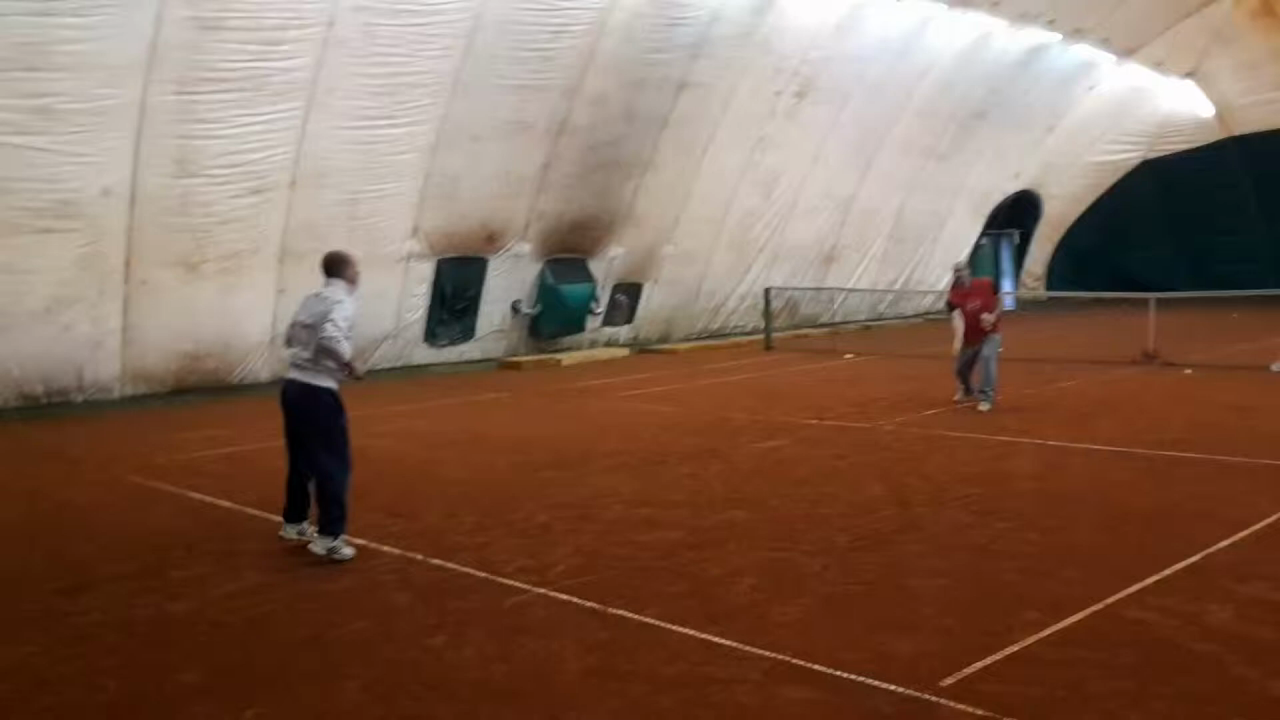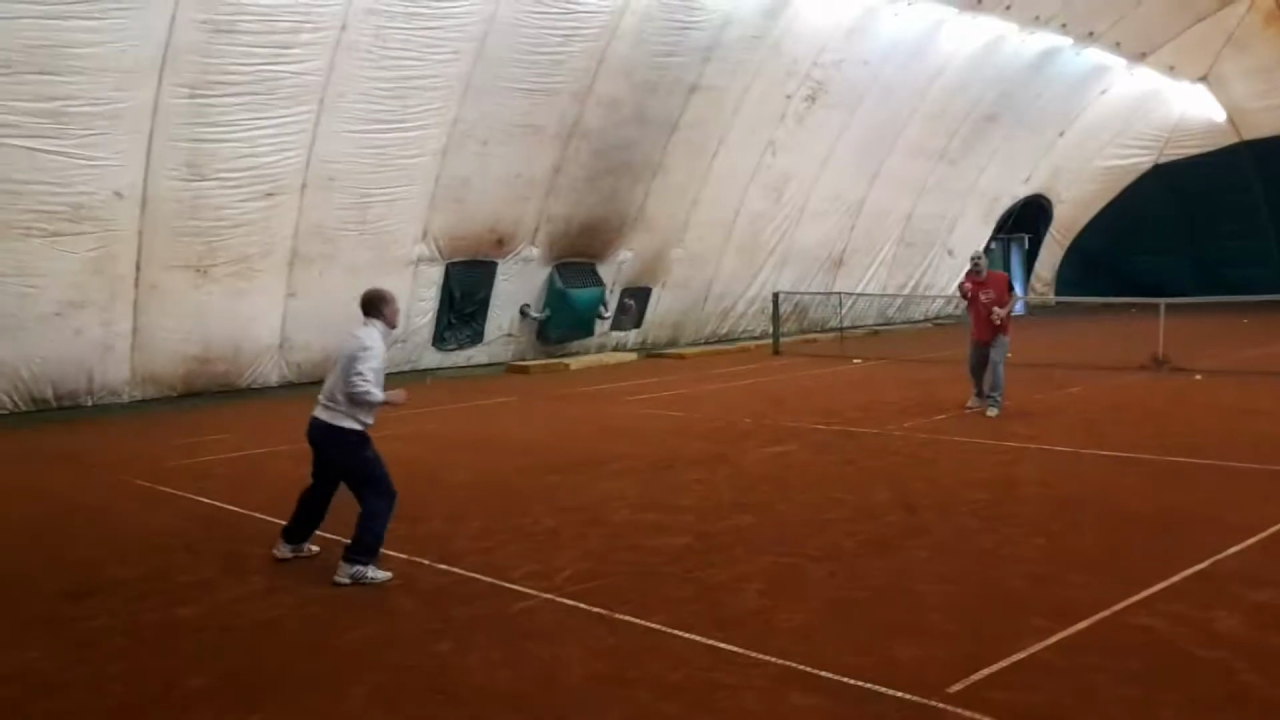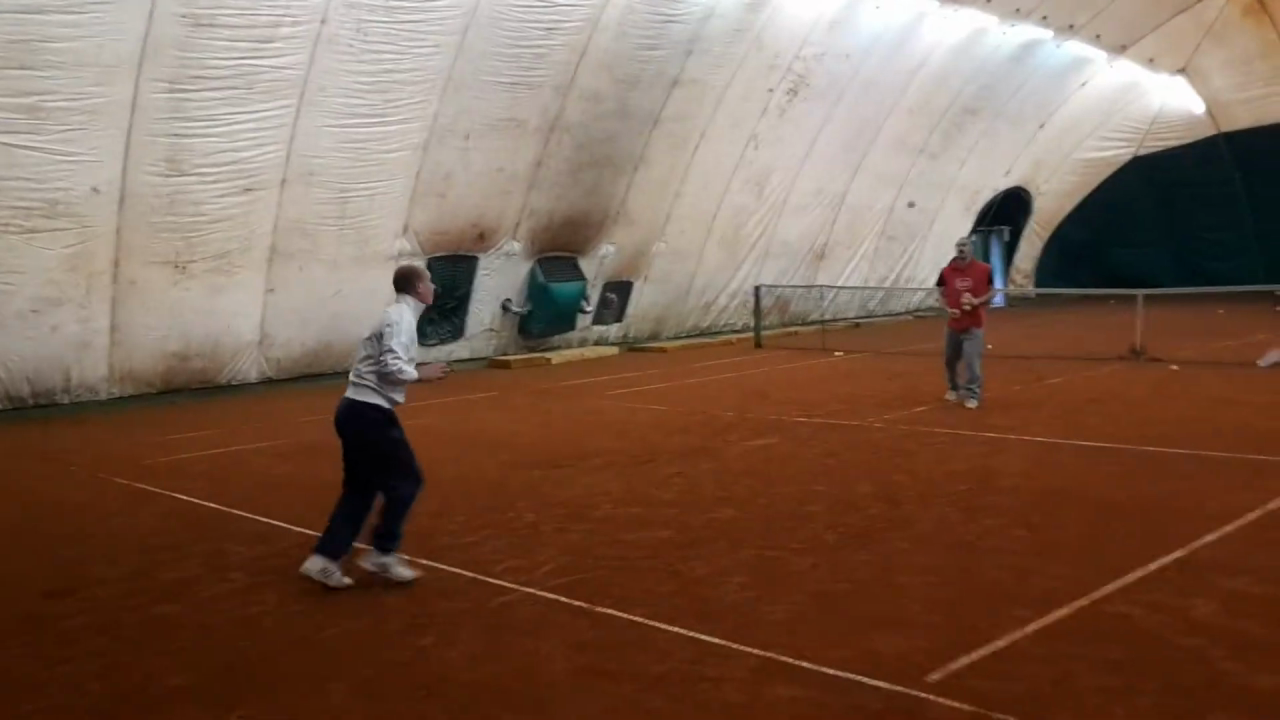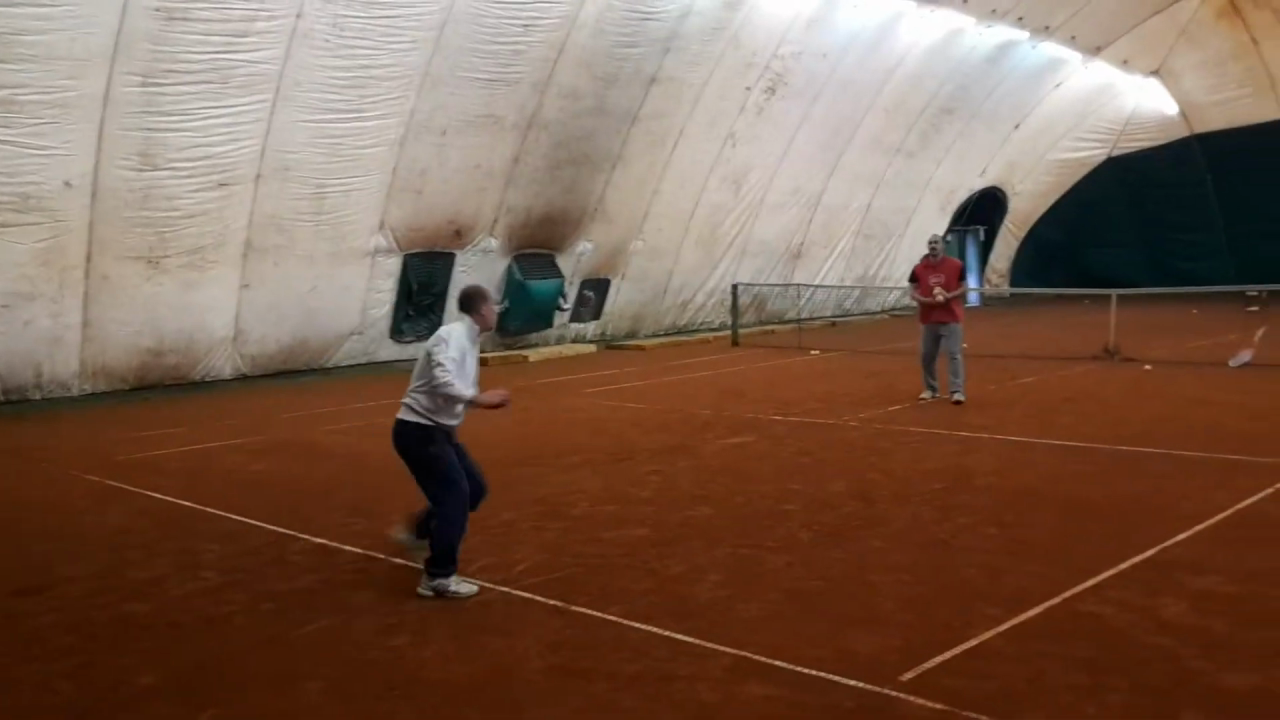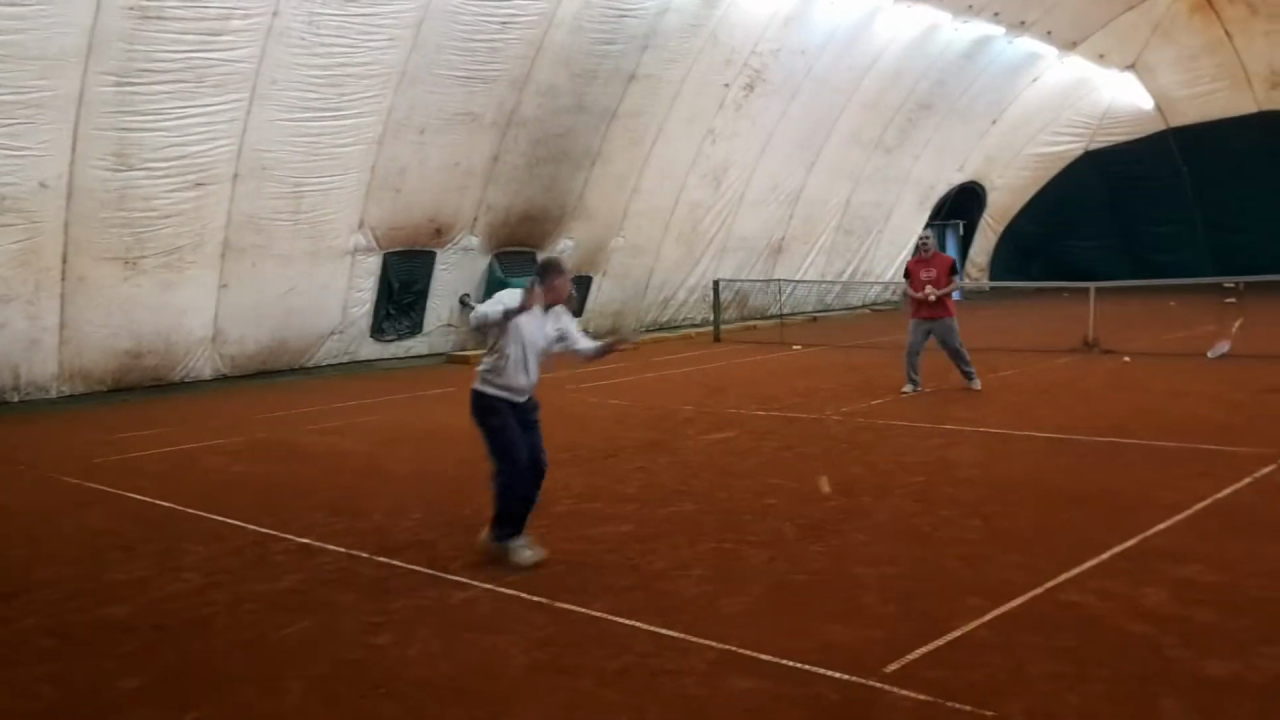
dt=0.3s
person 1, frame 1
left shoulder: (311, 300)
right shoulder: (343, 301)
left elbow: (290, 338)
right elbow: (332, 338)
right wrist: (349, 365)
left hip: (293, 386)
right hip: (318, 392)
left knee: (301, 460)
right knee: (334, 463)
left ankle: (295, 523)
right ankle: (329, 537)
person 1, frame 2
left shoulder: (358, 338)
right shoulder: (373, 344)
right elbow: (359, 388)
left wrist: (380, 395)
right wrist: (387, 398)
left hip: (321, 424)
right hip: (343, 432)
left knee: (322, 487)
right knee: (380, 494)
left ankle: (290, 542)
right ankle: (356, 565)
person 1, frame 3
left shoulder: (396, 316)
right shoulder: (401, 317)
right elbow: (392, 365)
left wrist: (418, 373)
right wrist: (421, 374)
left hip: (354, 408)
right hip: (370, 413)
left knee: (357, 489)
right knee: (406, 481)
left ankle: (325, 560)
right ankle: (381, 553)
person 1, frame 4
left shoulder: (467, 340)
right shoulder: (451, 336)
right elbow: (443, 382)
left wrist: (486, 400)
right wrist: (479, 399)
left hip: (436, 430)
right hip: (417, 430)
left knee: (474, 488)
right knee: (454, 497)
left ankle: (419, 532)
right ankle: (438, 578)
person 1, frame 5
left shoulder: (559, 317)
right shoulder: (510, 299)
left elbow: (582, 346)
right elbow: (481, 317)
left wrist: (605, 347)
right wrist: (517, 310)
left hip: (522, 401)
right hip: (491, 398)
left knee: (535, 468)
right knee: (514, 467)
left ankle: (502, 532)
right ankle: (506, 538)
